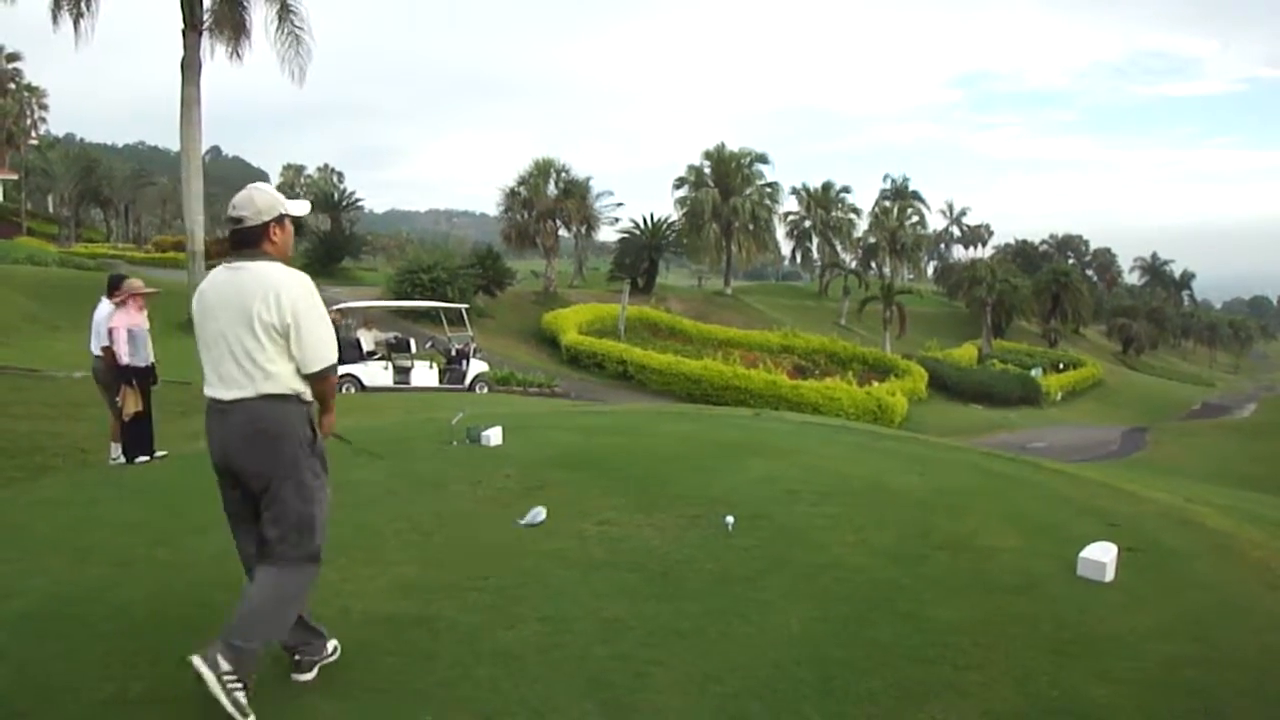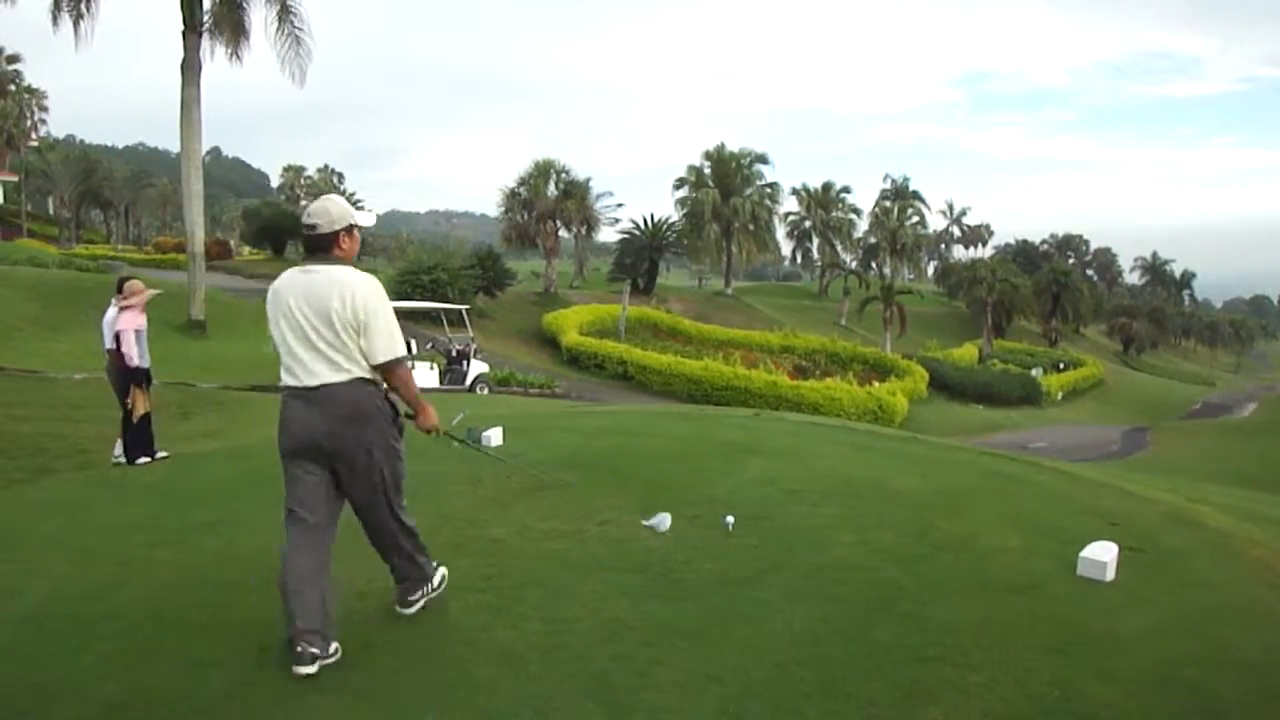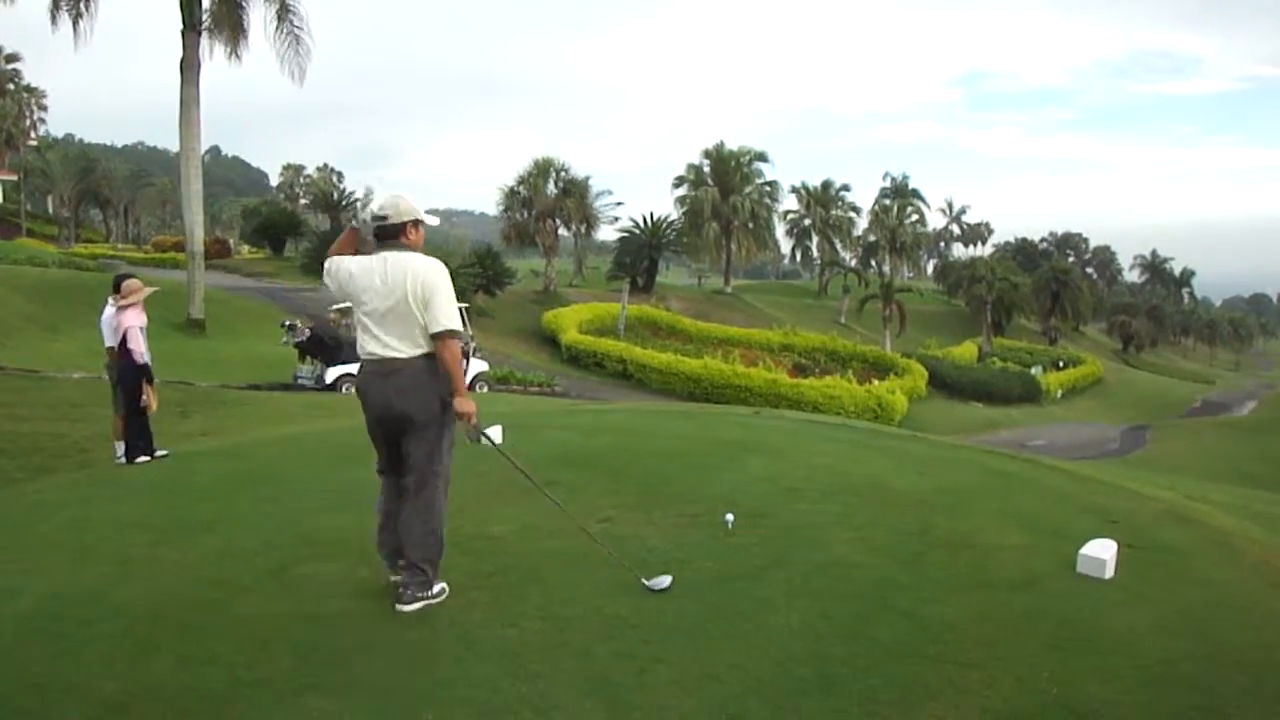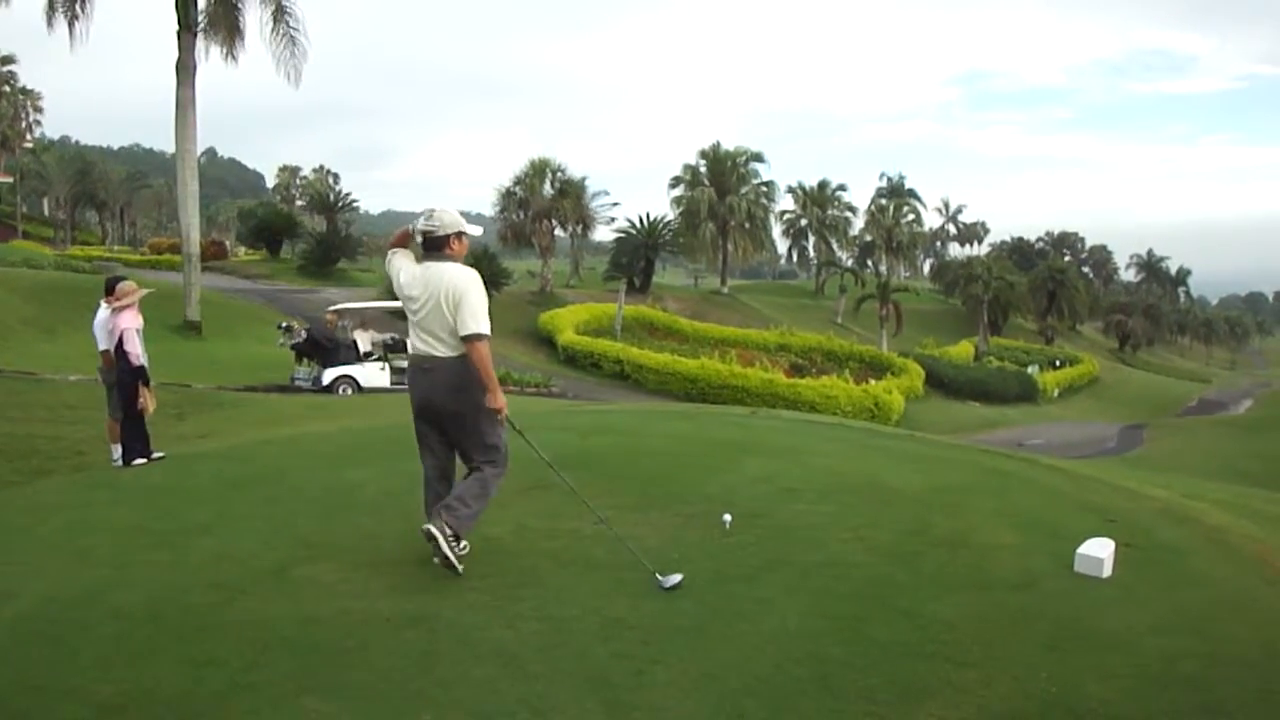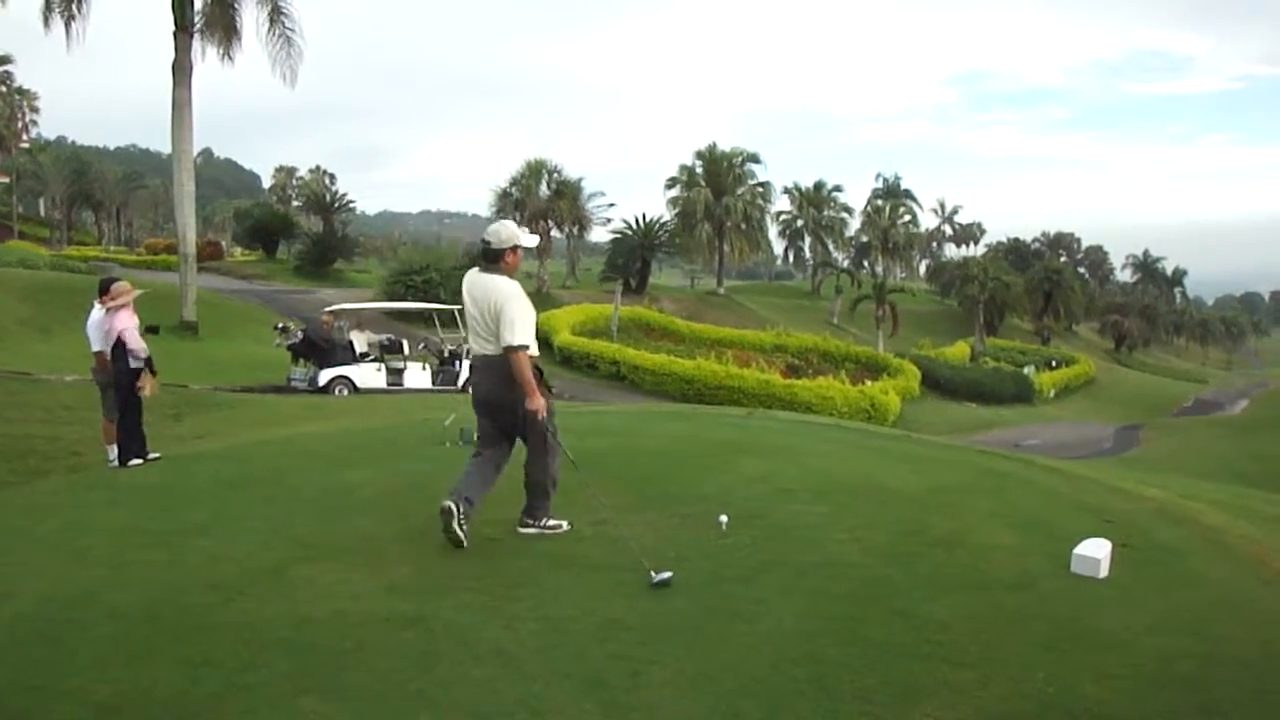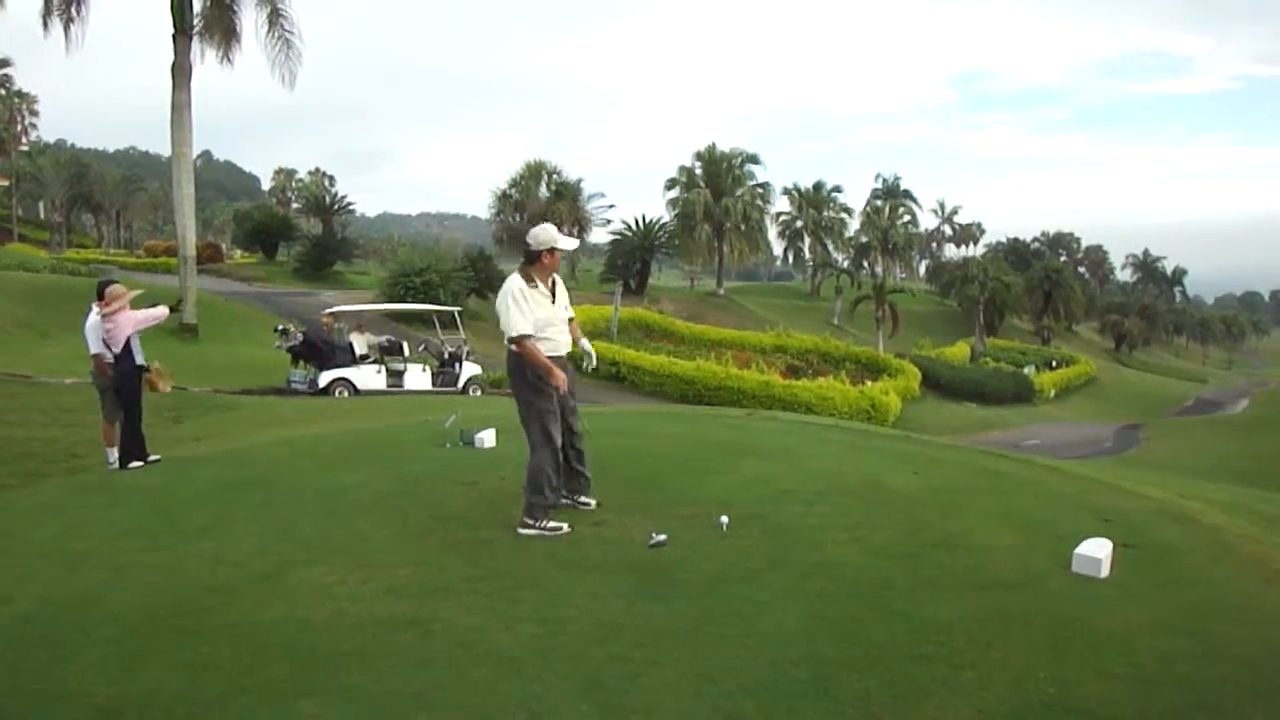
dt=0.4s
person 1, frame 1
left shoulder: (208, 288)
right shoulder: (291, 285)
right elbow: (321, 368)
right wrist: (325, 411)
left hip: (222, 424)
right hip: (277, 424)
left knee: (264, 547)
right knee: (295, 554)
left ankle: (305, 645)
right ankle: (229, 656)
person 1, frame 2
left shoulder: (280, 288)
right shoulder: (361, 286)
right elbow: (390, 362)
right wrist: (421, 408)
left hip: (298, 411)
right hip: (356, 409)
left knee: (305, 525)
right knee: (384, 510)
left ankle: (307, 639)
right ankle: (415, 585)
person 1, frame 3
left shoulder: (358, 271)
right shoulder: (430, 270)
left elbow: (331, 262)
right elbow: (446, 336)
left wrist: (357, 228)
right wrist: (461, 392)
left hip: (374, 381)
right hip: (421, 382)
left knee: (393, 475)
right knee: (425, 483)
left ankle: (395, 557)
right ankle: (415, 584)
person 1, frame 4
left shoulder: (408, 275)
right shoulder: (465, 278)
left elbow: (396, 249)
right elbow: (474, 340)
left wrist: (415, 227)
right wrist: (494, 389)
left hip: (421, 377)
right hip: (460, 378)
left knee: (436, 464)
right knee: (488, 462)
left ankle: (441, 541)
right ankle: (446, 526)
person 1, frame 5
left shoulder: (472, 279)
right shoulder: (509, 291)
right elbow: (515, 348)
right wrist: (532, 393)
left hip: (483, 373)
right hip: (512, 375)
left knee: (490, 450)
right knee: (542, 446)
left ankle: (460, 504)
right ankle: (535, 517)
person 1, frame 6
left shoulder: (554, 281)
right shoulder: (515, 288)
left elbow: (564, 318)
right elbow: (521, 339)
left wrist: (581, 341)
right wrist: (551, 371)
left hip: (560, 368)
right hip: (531, 372)
left knee: (570, 433)
right knee: (547, 444)
left ankle: (573, 490)
right ankle: (536, 517)
